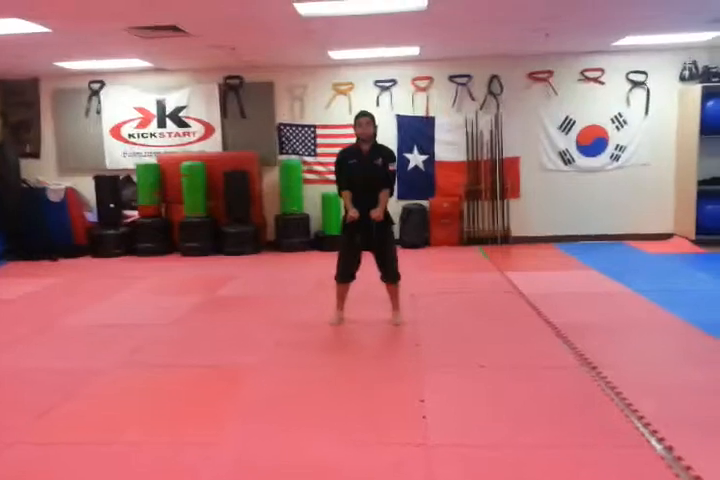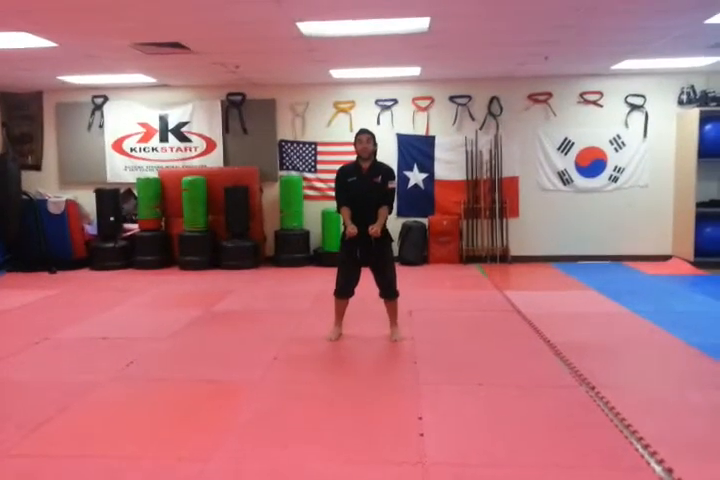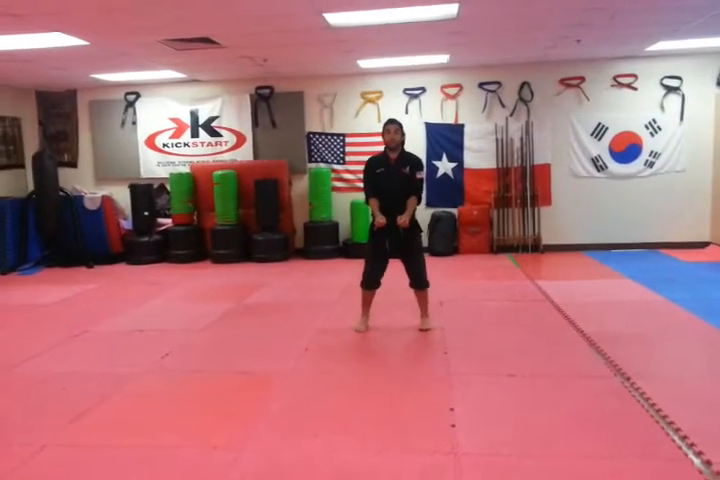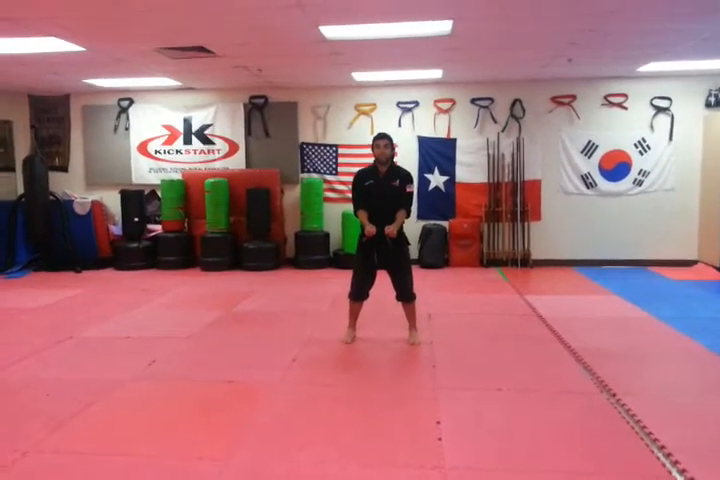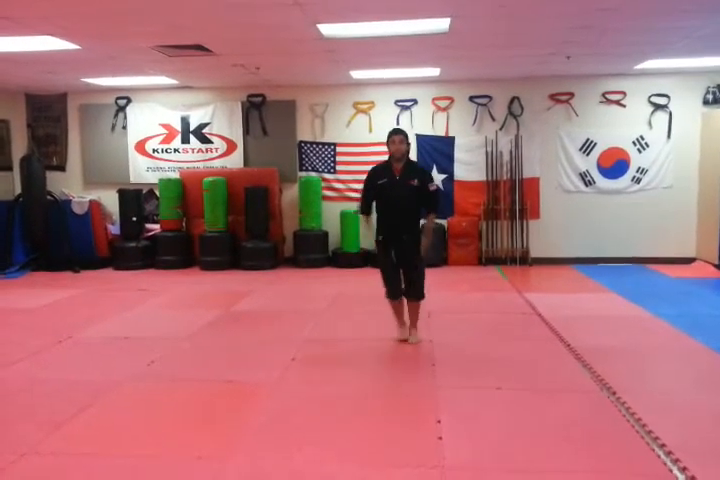
dt=1s
person 1, frame 1
left shoulder: (386, 154)
right shoulder: (345, 156)
left elbow: (387, 186)
right elbow: (343, 186)
left wrist: (380, 208)
right wrist: (350, 208)
left hip: (378, 216)
right hip: (354, 216)
left knee: (389, 266)
right knee: (345, 267)
left ankle: (395, 310)
right ankle: (339, 311)
person 1, frame 2
left shoulder: (386, 172)
right shoulder: (345, 172)
left elbow: (387, 203)
right elbow: (342, 203)
left wrist: (379, 224)
right wrist: (349, 224)
left hip: (378, 233)
right hip: (353, 233)
left knee: (388, 283)
right knee: (344, 283)
left ankle: (394, 326)
right ankle: (338, 326)
person 1, frame 3
left shoulder: (414, 162)
right shoulder: (373, 163)
left elbow: (415, 194)
right elbow: (370, 194)
left wrist: (407, 215)
right wrist: (377, 214)
left hip: (406, 224)
right hip: (381, 224)
left knee: (418, 273)
right knee: (370, 273)
left ankle: (425, 317)
right ankle: (364, 317)
person 1, frame 4
left shoulder: (404, 176)
right shoulder: (362, 176)
left elbow: (405, 207)
right elbow: (359, 206)
left wrist: (396, 225)
right wrist: (366, 224)
left hip: (395, 237)
right hip: (369, 237)
left knee: (405, 286)
right knee: (359, 286)
left ankle: (413, 330)
right ankle: (351, 328)
person 1, frame 5
left shoulder: (420, 173)
right shoulder: (376, 173)
left elbow: (432, 206)
right elbow: (365, 205)
left wrist: (426, 235)
right wrist: (371, 233)
left hip: (411, 238)
right hip: (386, 238)
left knee: (415, 285)
right knee: (392, 286)
left ankle: (413, 328)
right ankle: (401, 325)
